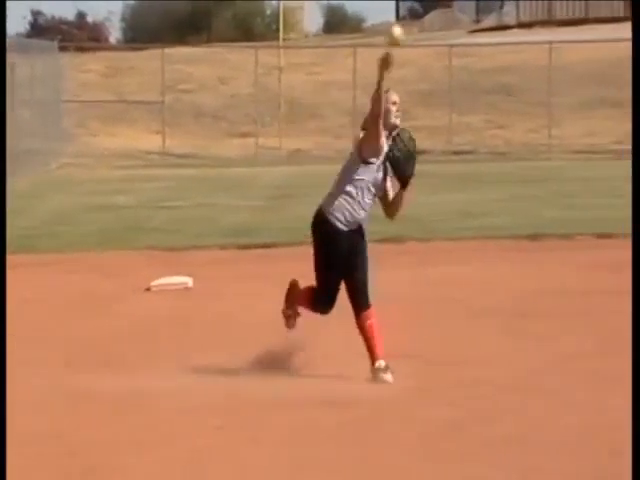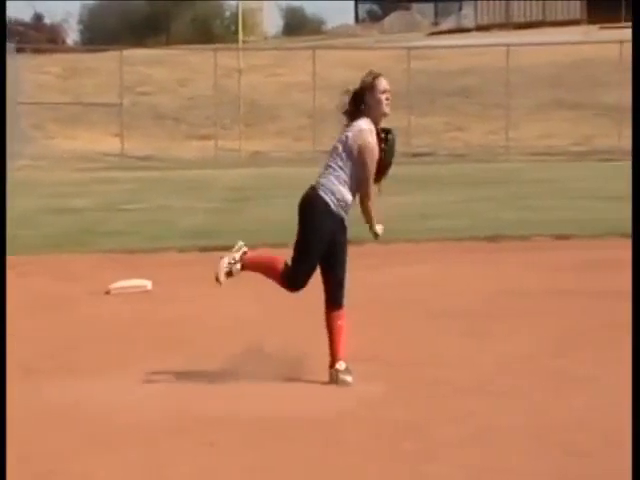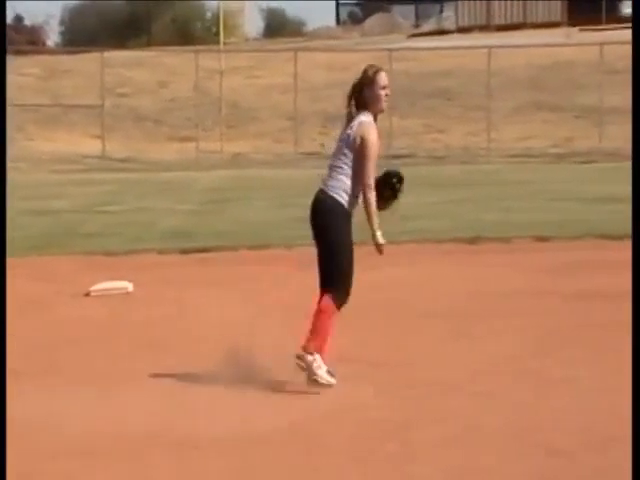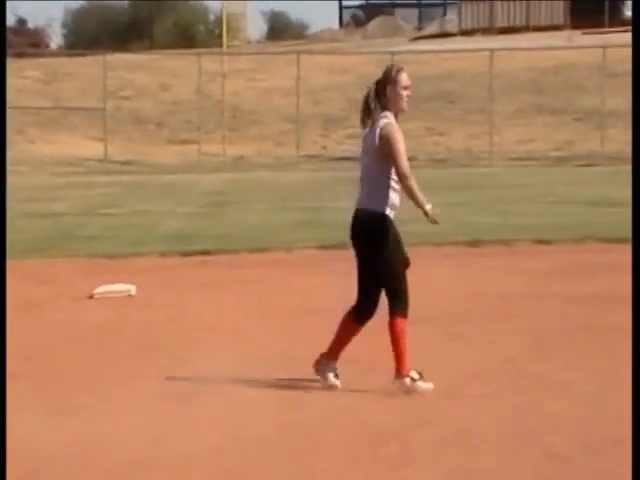
dt=0.2s
person 1, frame 1
left shoulder: (387, 160)
right shoulder: (371, 142)
left elbow: (391, 213)
right elbow: (377, 110)
left wrist: (405, 188)
right wrist: (383, 67)
left hip: (353, 231)
right hip: (330, 226)
left knee: (361, 300)
right knee: (325, 302)
left ankle: (378, 363)
right ankle: (294, 294)
person 1, frame 2
left shoulder: (358, 128)
right shoulder: (367, 135)
right elbow: (366, 191)
left wrist: (378, 170)
right wrist: (375, 225)
left hip: (333, 213)
right hip: (320, 208)
left knee: (336, 294)
right knee: (295, 278)
left ankle: (337, 365)
right ankle: (242, 258)
person 1, frame 3
left shoulder: (356, 123)
right shoulder: (367, 127)
right elbow: (366, 182)
right wrist: (375, 229)
left hip: (330, 208)
right hip: (333, 208)
left knee: (335, 286)
right knee: (337, 286)
left ankle: (317, 359)
right ankle: (310, 353)
person 1, frame 4
left shoulder: (376, 125)
right shoulder: (389, 128)
right elbow: (404, 175)
right wrist: (426, 207)
left hip: (366, 220)
right hip: (376, 221)
left knee: (367, 304)
right knee: (398, 298)
left ankle: (329, 359)
